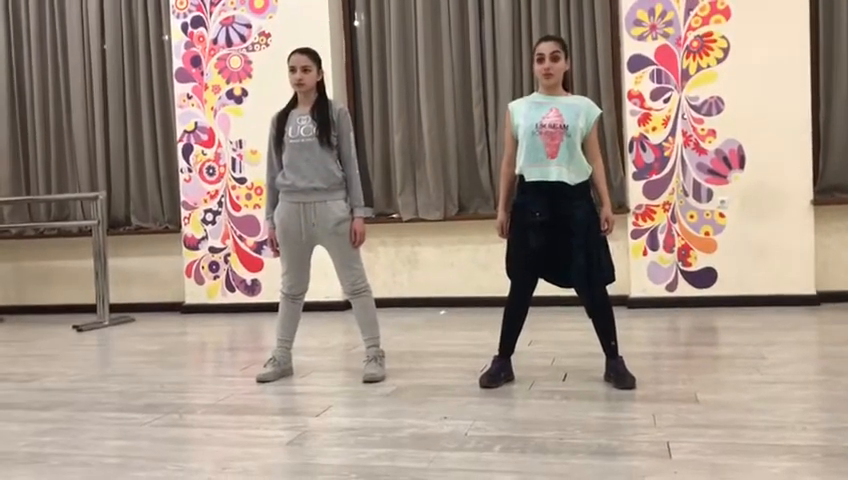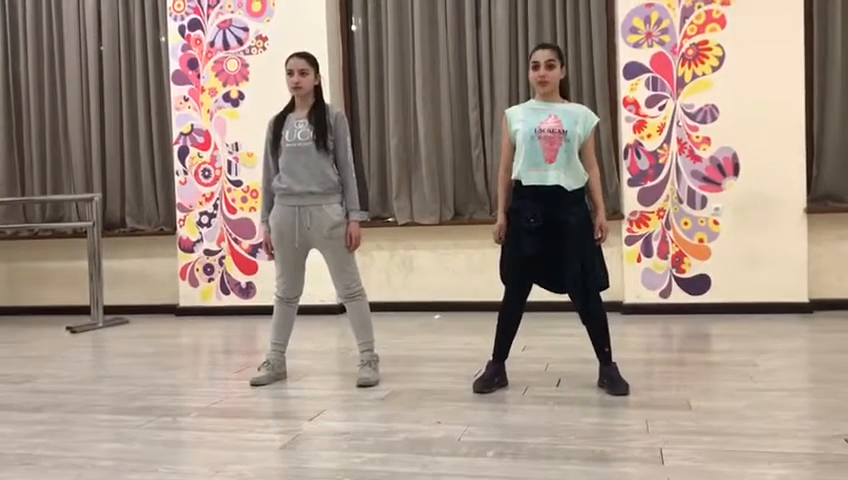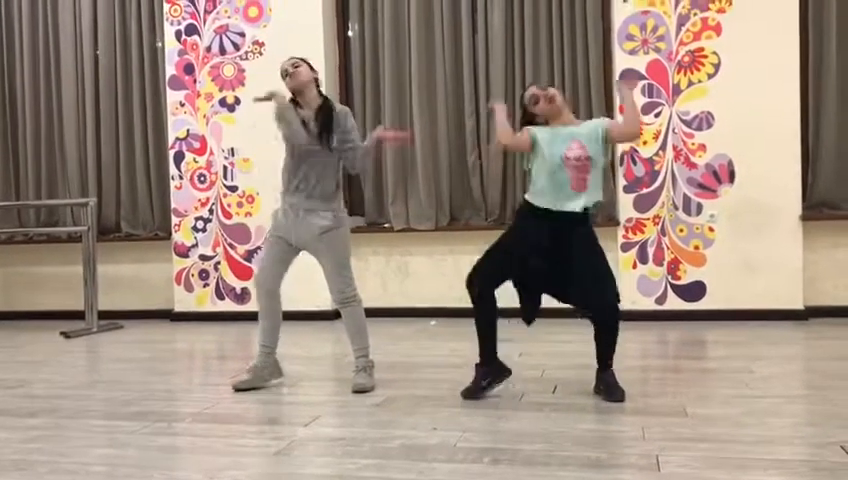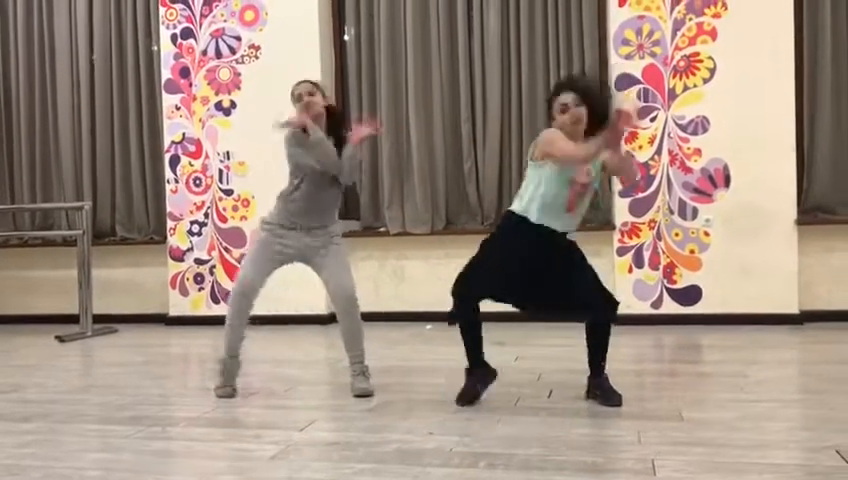
dt=0.4s
person 1, frame 1
left shoulder: (584, 108)
right shoulder: (517, 109)
left elbow: (594, 160)
right elbow: (509, 163)
left wrist: (606, 204)
right wrist: (503, 208)
left hip: (575, 199)
right hip: (531, 200)
left knee: (592, 284)
right knee: (521, 285)
left ankle: (613, 361)
right ankle: (502, 361)
person 1, frame 2
left shoulder: (581, 115)
right shoulder: (515, 116)
left elbow: (591, 167)
right elbow: (506, 170)
left wrist: (600, 212)
right wrist: (501, 214)
left hip: (570, 205)
right hip: (527, 205)
left knee: (586, 291)
right knee: (515, 290)
left ankle: (607, 367)
right ankle: (496, 366)
person 1, frame 3
left shoulder: (596, 128)
right shoulder: (536, 135)
left elbow: (632, 131)
right elbow: (506, 142)
left wrist: (627, 99)
right wrist: (500, 112)
left hip: (577, 227)
right hip: (535, 222)
left knee: (605, 301)
right knee: (479, 281)
left ankle: (605, 375)
right ankle: (489, 367)
person 1, frame 4
left shoulder: (597, 155)
right shoulder: (550, 139)
left elbow: (628, 173)
right elbow: (580, 154)
left wrist: (616, 141)
right wrist: (607, 139)
left hip: (556, 243)
right hip: (519, 235)
left knee: (601, 305)
right knee: (465, 294)
left ankle: (597, 380)
right ankle: (478, 369)
person 2, frame 1
left shoulder: (336, 113)
right shoulder: (280, 120)
left elbow: (351, 164)
right elbow: (273, 172)
left wrist: (359, 212)
right wrist: (270, 218)
left hip: (331, 207)
right hip: (291, 209)
left knee: (355, 283)
right knee: (292, 287)
left ankle: (374, 354)
right ankle: (281, 356)
person 2, frame 2
left shoulder: (333, 117)
right shoulder: (277, 124)
left elbow: (349, 168)
right elbow: (269, 176)
left wrist: (355, 216)
right wrist: (265, 222)
left hip: (327, 211)
right hip: (286, 213)
left knee: (349, 287)
right knee: (286, 291)
left ankle: (368, 359)
right ankle: (275, 360)
person 2, frame 3
left shoulder: (339, 115)
right shoulder: (286, 112)
left elbow: (356, 163)
right elbow: (299, 144)
left wrist: (374, 140)
right wrist: (283, 106)
left hip: (326, 217)
right hip: (289, 213)
left knee: (345, 293)
right knee: (264, 284)
left ankle: (364, 365)
right ankle: (265, 362)
person 2, frame 4
left shoulder: (341, 134)
right shoulder: (295, 136)
left elbow: (348, 176)
right elbow: (327, 165)
left hip: (323, 235)
right hip: (281, 229)
left knee: (346, 297)
right knee: (243, 287)
left ankle: (359, 370)
right ankle: (229, 364)
